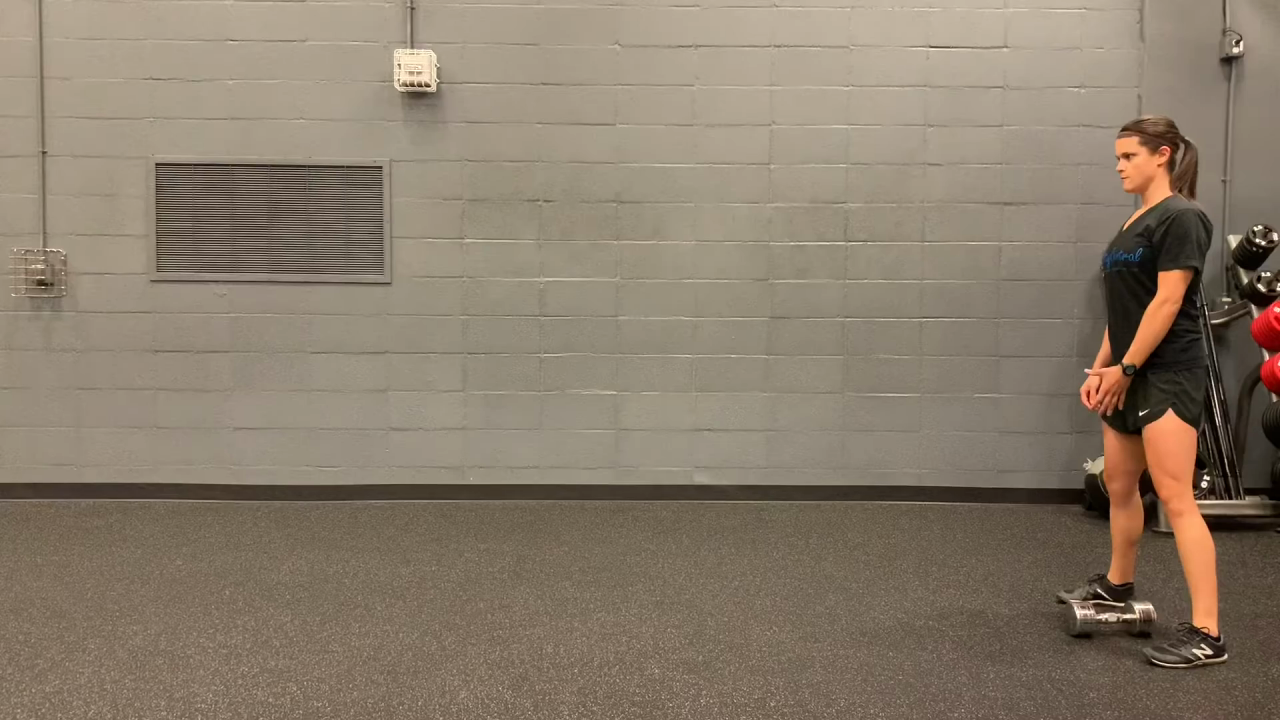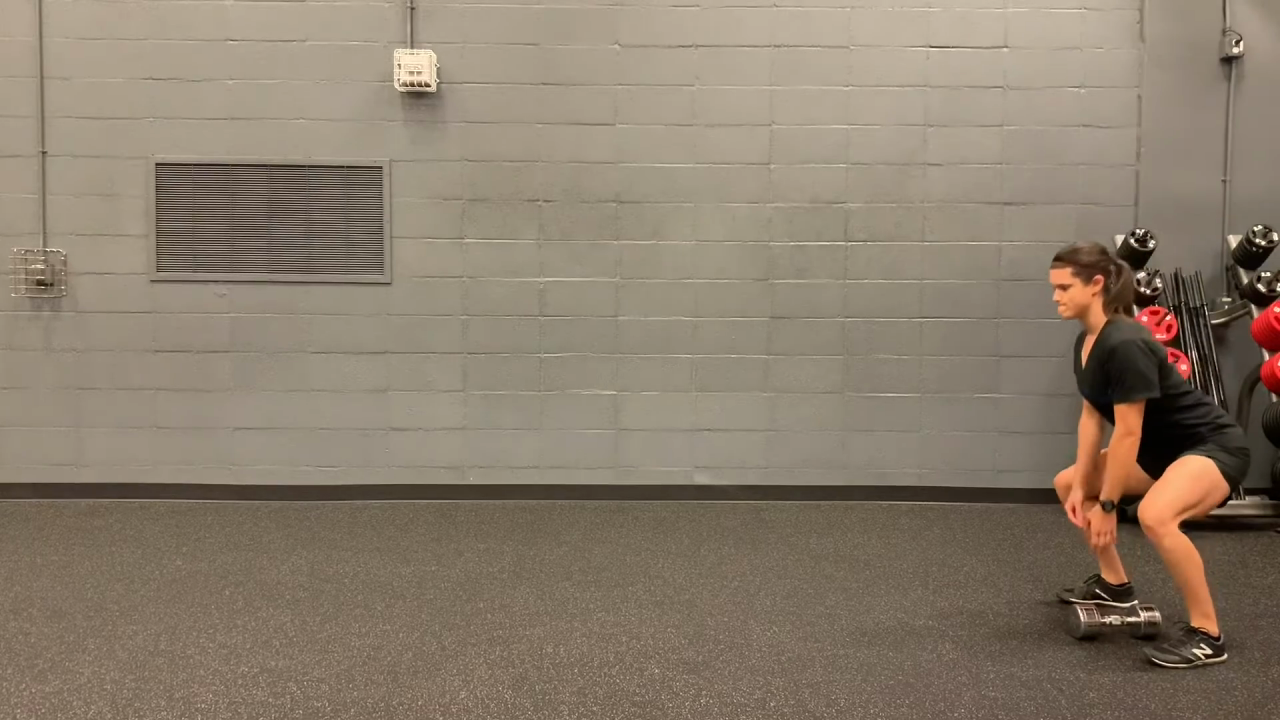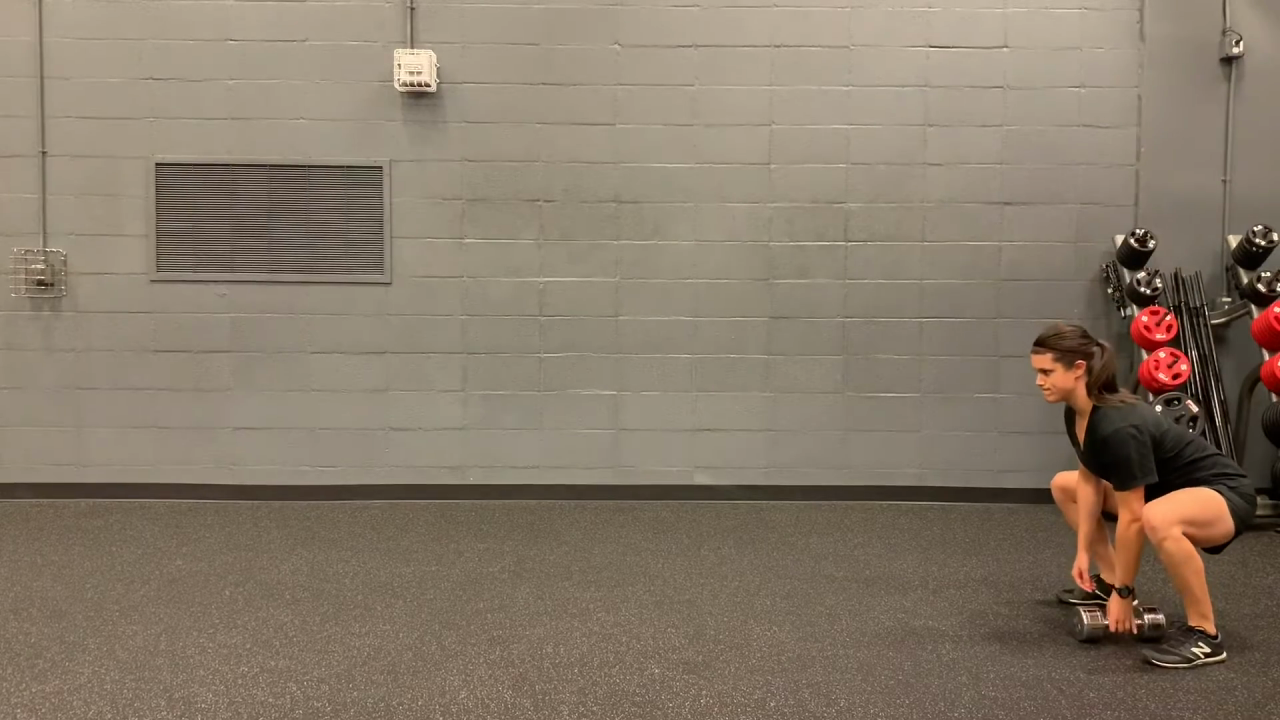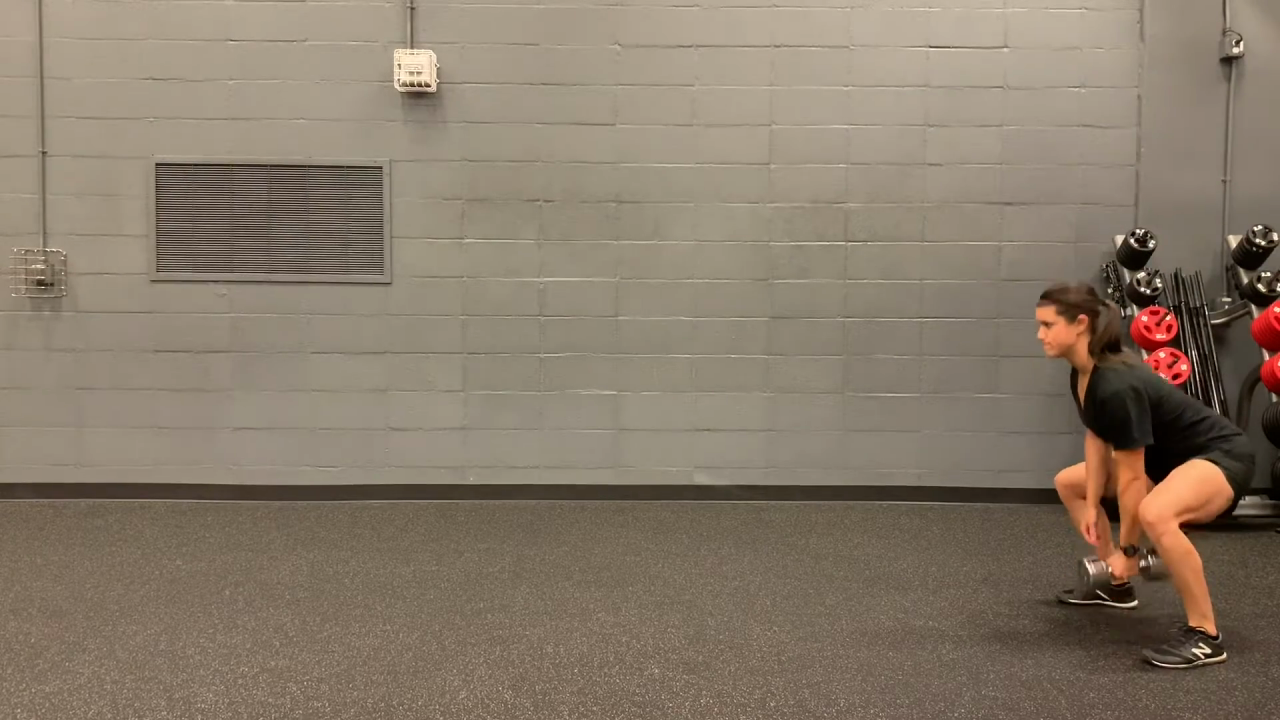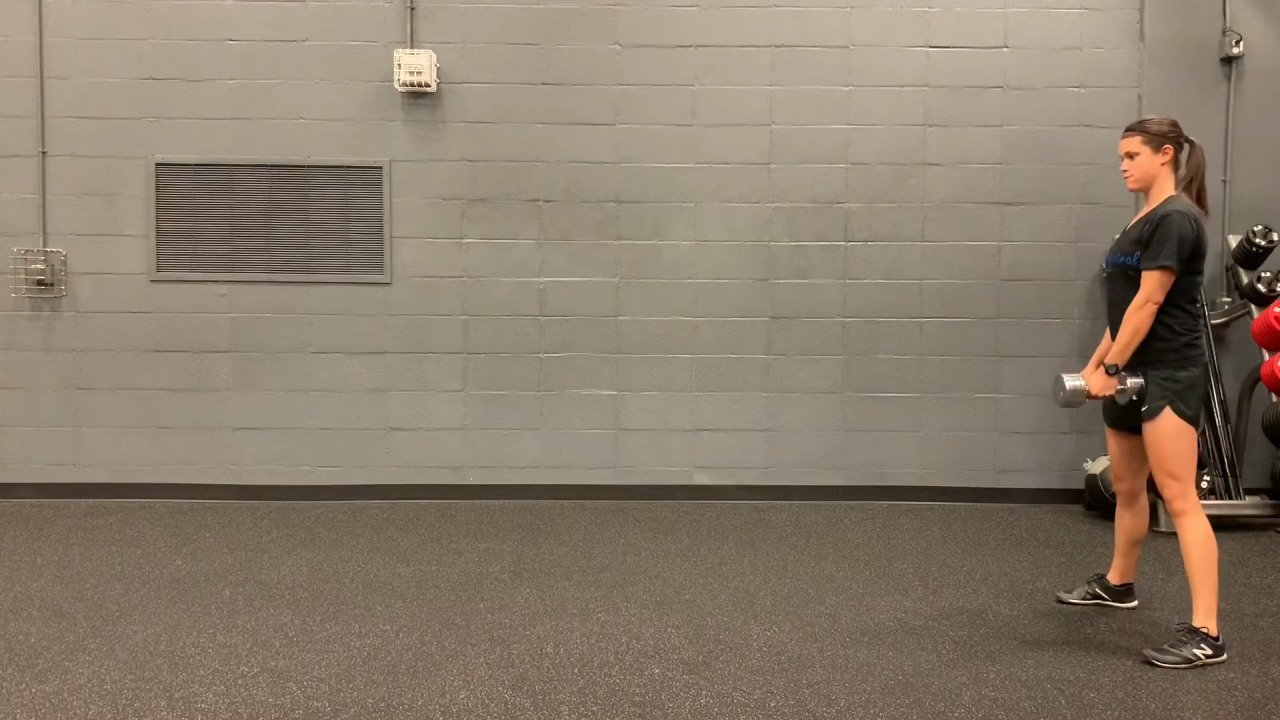
dt=1s
person 1, frame 1
left shoulder: (1181, 218)
right shoulder: (1137, 221)
left elbow: (1168, 302)
left wrist: (1124, 368)
right wrist: (1100, 367)
left hip: (1167, 377)
right hip: (1131, 375)
left knee: (1175, 498)
right knee: (1119, 487)
left ankle: (1207, 634)
right ankle: (1116, 586)
person 1, frame 2
left shoulder: (1126, 345)
right shoulder: (1085, 342)
left elbow: (1129, 434)
right elbow: (1092, 416)
left wrist: (1106, 507)
right wrist: (1080, 486)
left hip: (1213, 446)
right hip: (1163, 448)
left knee: (1155, 515)
right knee: (1067, 485)
left ankle: (1206, 634)
right ankle: (1114, 583)
person 1, frame 3
left shoulder: (1119, 428)
right shoulder: (1077, 412)
left elbow: (1132, 519)
right elbow: (1090, 481)
left wrist: (1123, 595)
right wrist: (1084, 551)
left hip: (1223, 495)
right hip: (1166, 488)
left knee: (1158, 519)
right knee: (1063, 486)
left ankle: (1204, 634)
right ankle: (1107, 580)
person 1, frame 4
left shoulder: (1117, 386)
right shoulder: (1081, 374)
left elbow: (1132, 479)
right elbow: (1096, 441)
left wrist: (1127, 550)
right wrist: (1092, 506)
left hip: (1221, 456)
right hip: (1167, 457)
left knee: (1155, 514)
right knee: (1068, 483)
left ankle: (1205, 634)
right ankle: (1114, 584)
person 1, frame 5
left shoulder: (1176, 218)
right shoulder: (1145, 218)
left elbow: (1149, 303)
left wrist: (1108, 369)
right wrist: (1097, 363)
left hip: (1168, 375)
right hip: (1134, 373)
left knee: (1179, 499)
right knee: (1126, 488)
left ankle: (1206, 633)
right ankle: (1117, 583)
